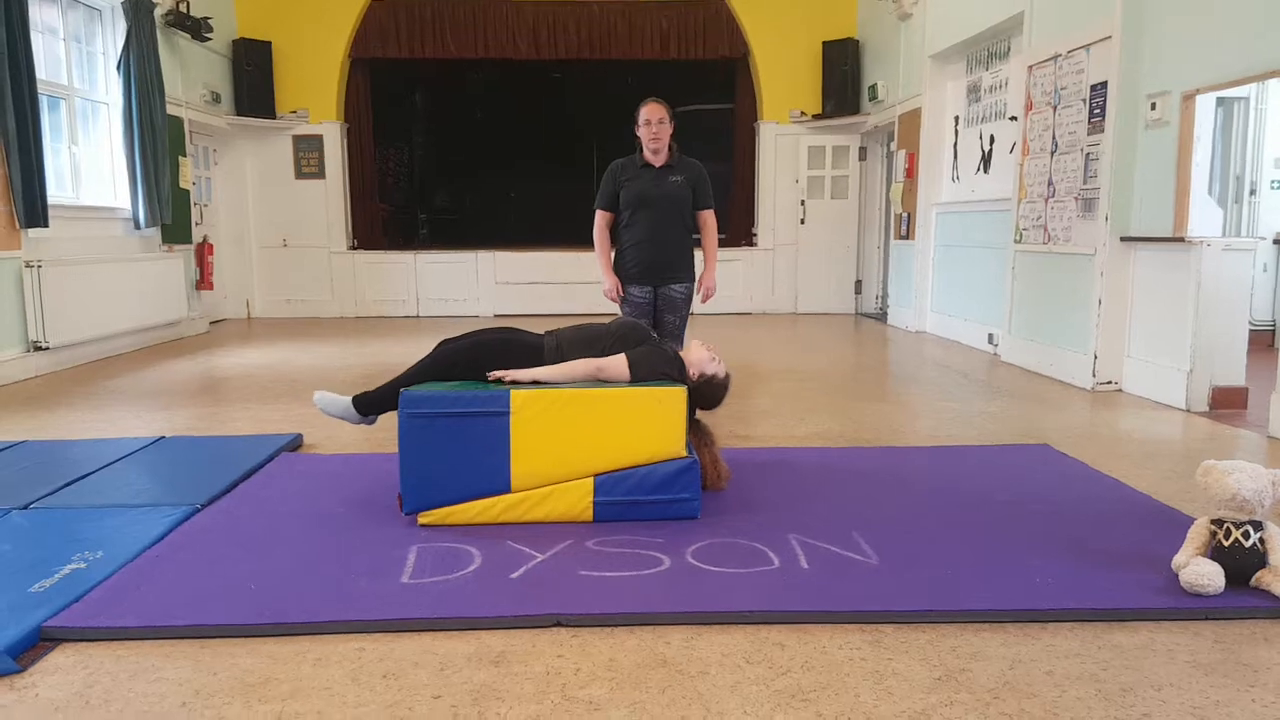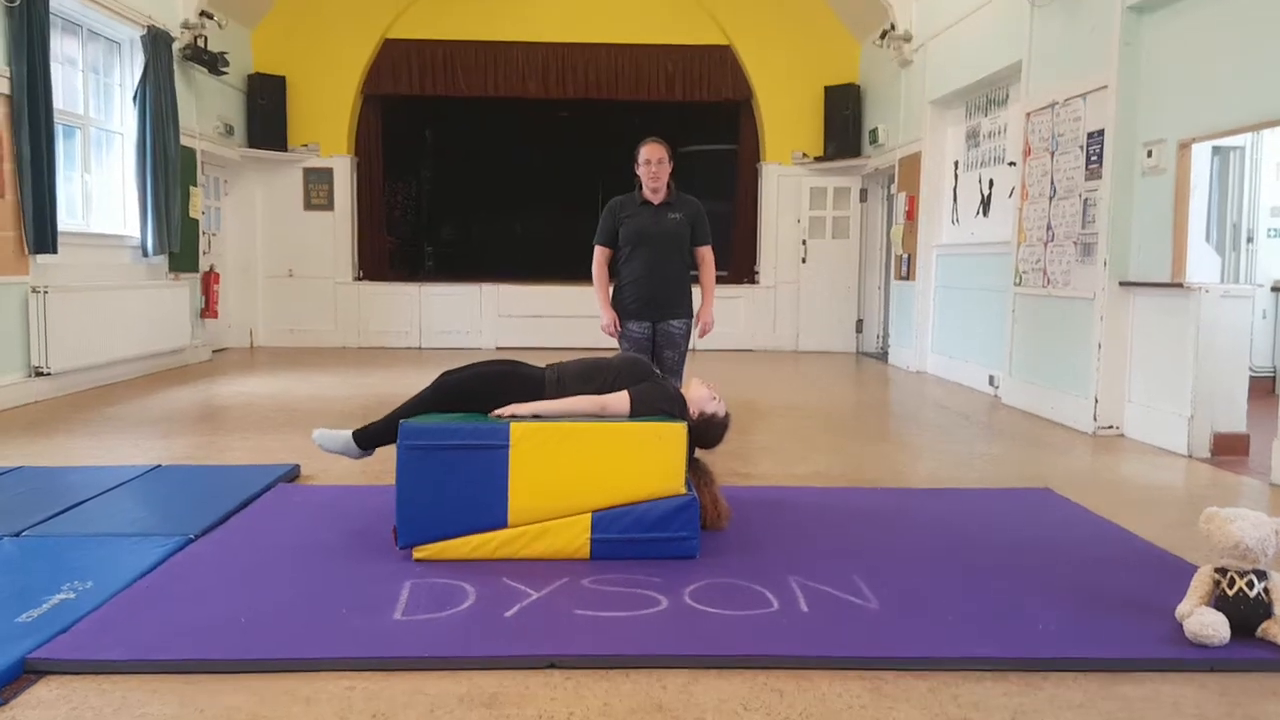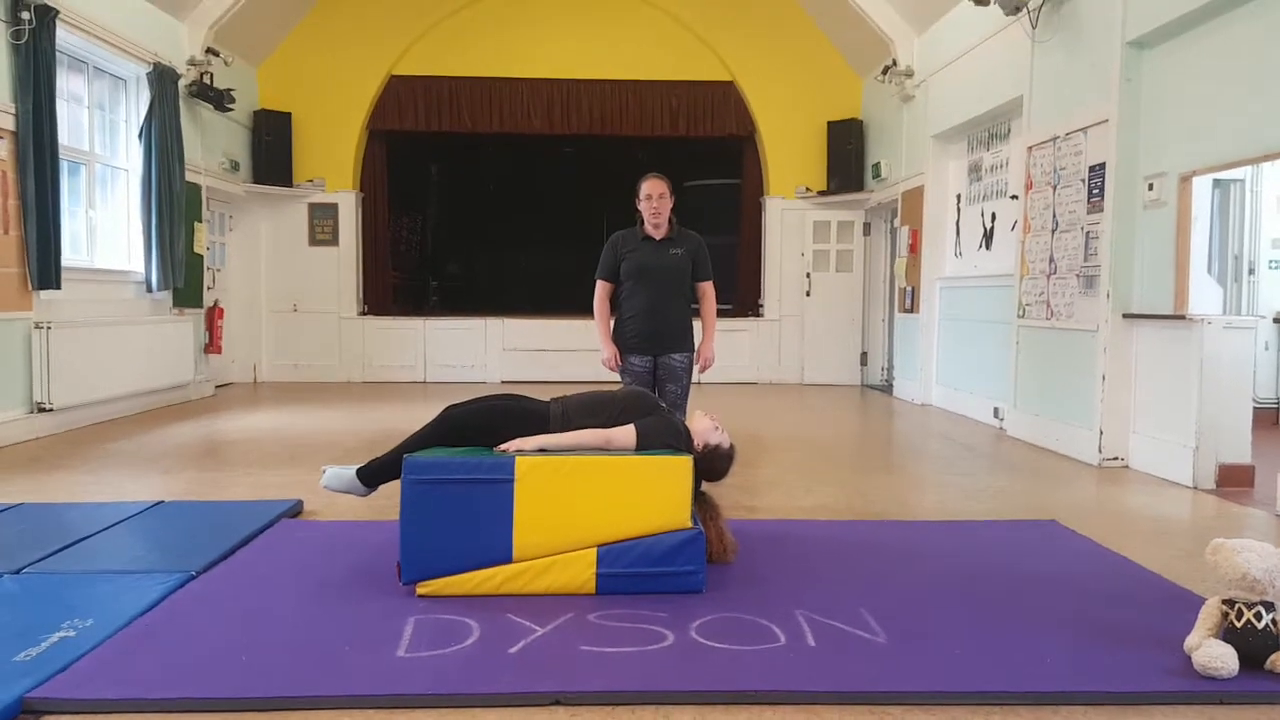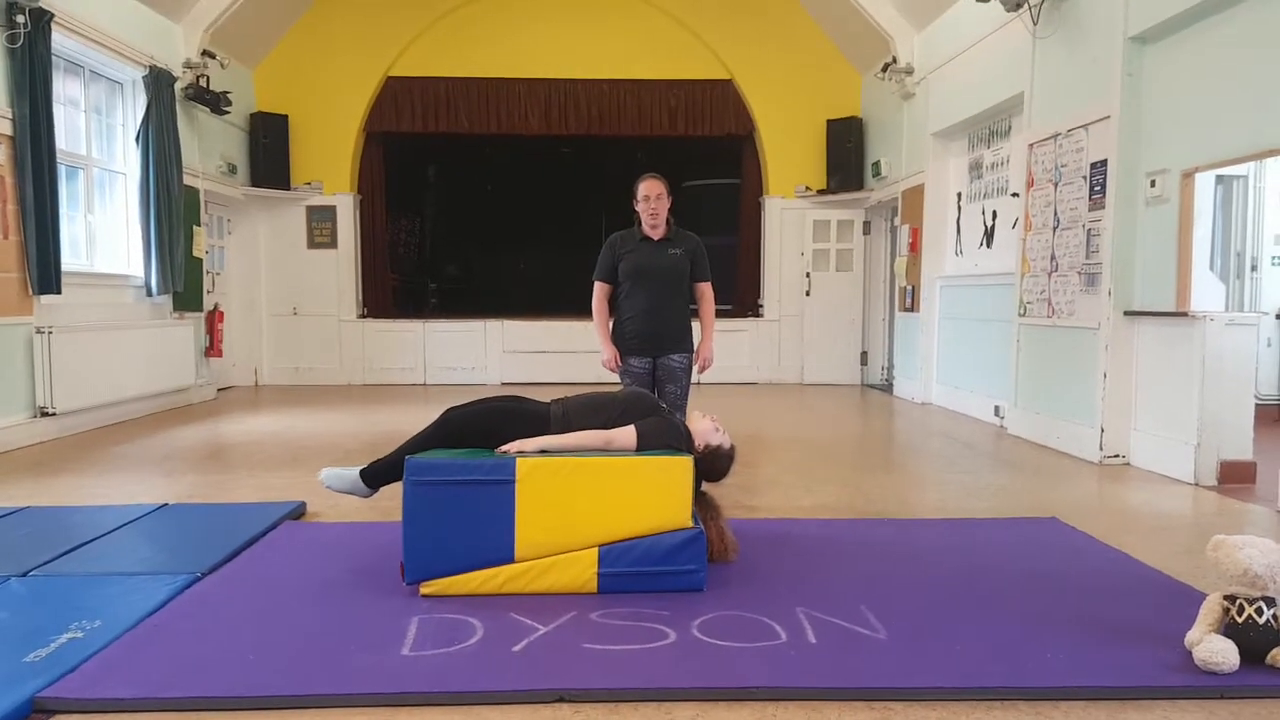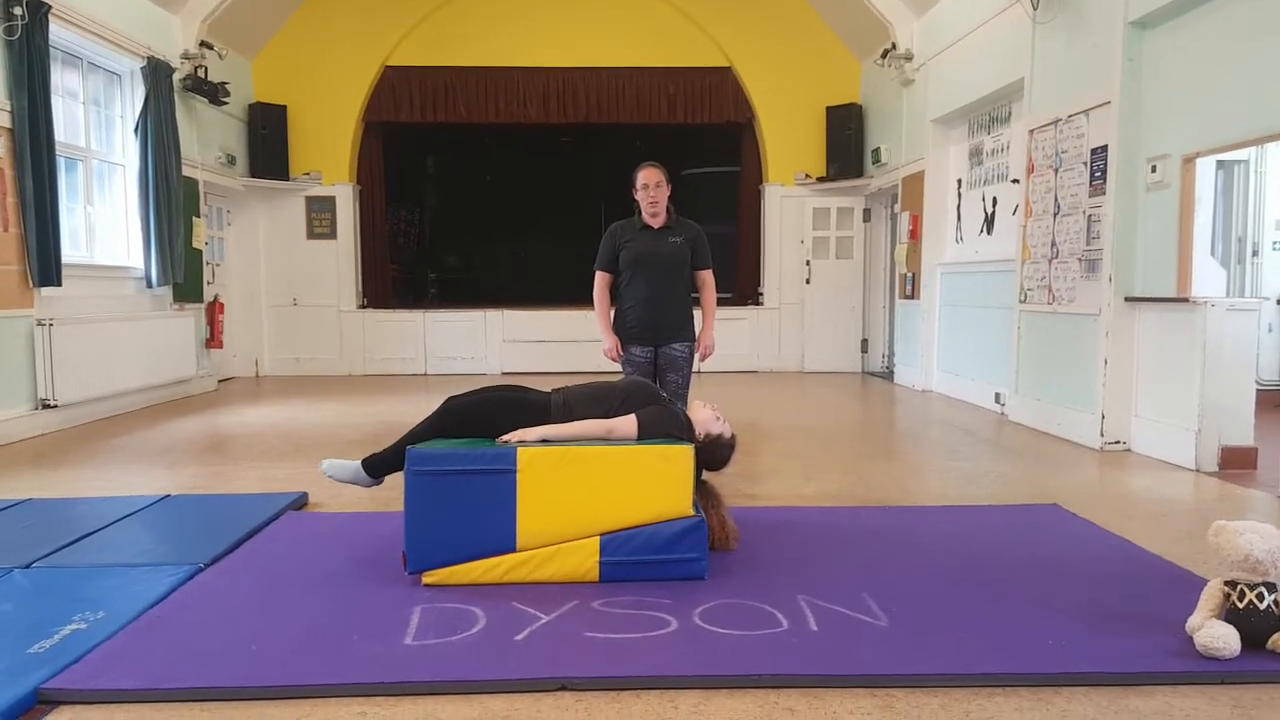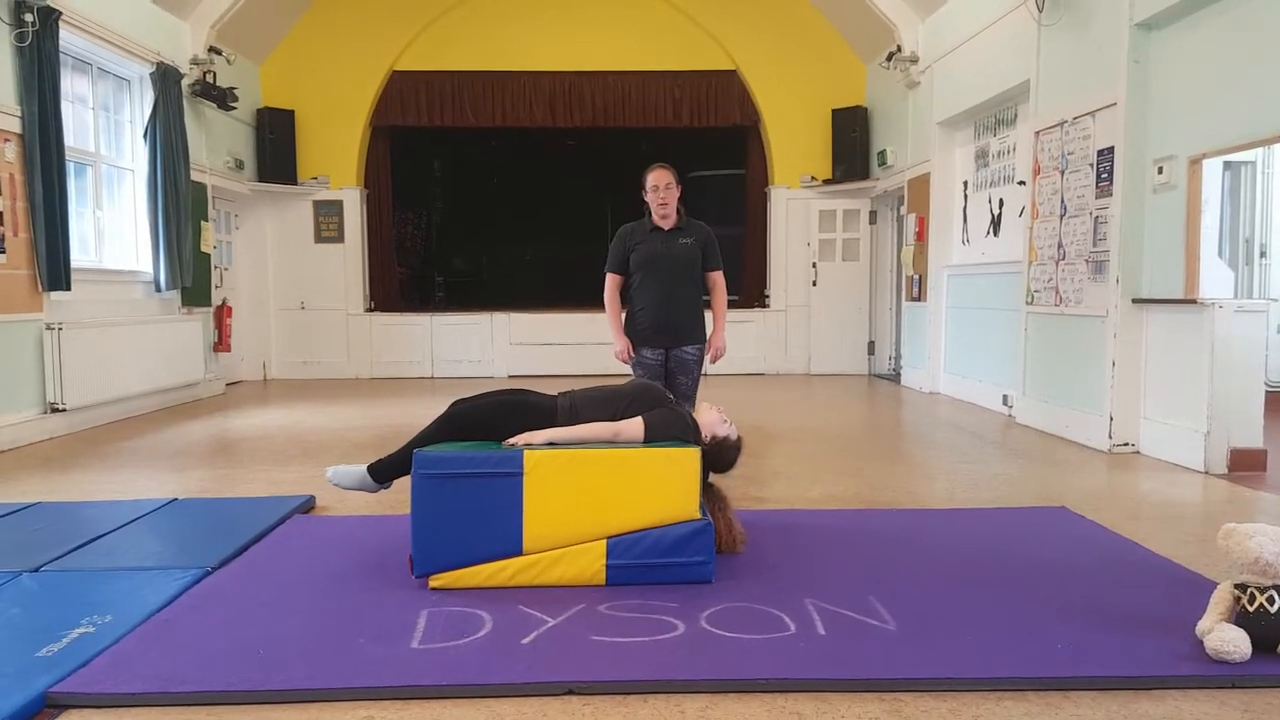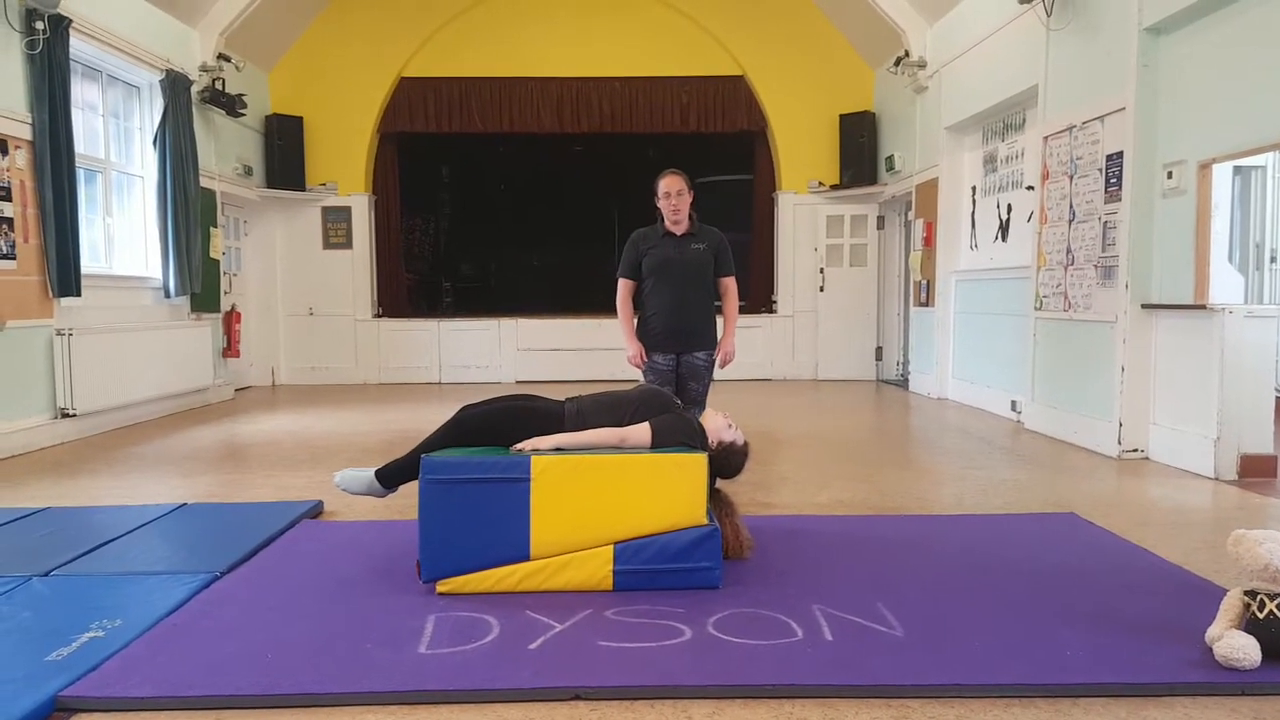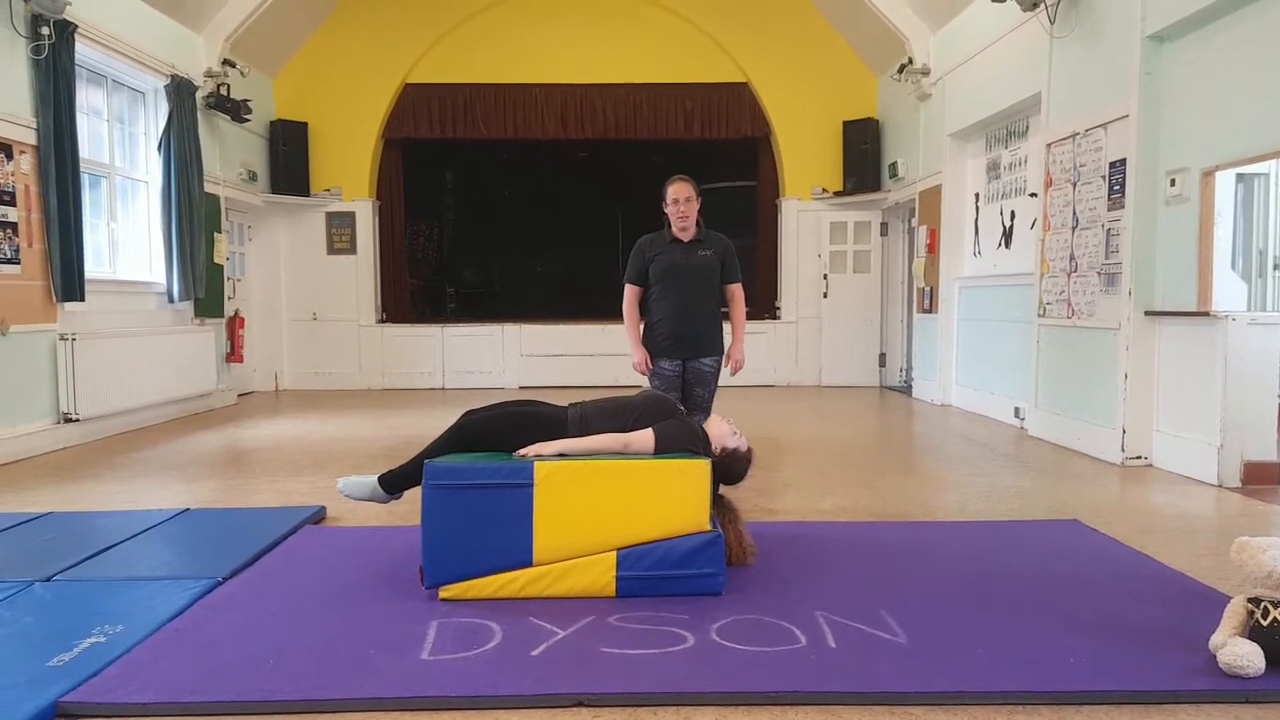
dt=0.5s
person 1, frame 1
left shoulder: (662, 365)
right shoulder: (663, 354)
left elbow: (598, 369)
left wrist: (530, 374)
left hip: (542, 361)
right hip: (544, 346)
left knee: (448, 361)
right knee: (449, 349)
left ankle: (364, 407)
right ankle: (370, 404)
person 1, frame 2
left shoulder: (666, 401)
right shoulder: (664, 389)
left elbow: (600, 405)
left wrist: (531, 408)
left hip: (544, 393)
right hip: (546, 380)
left knee: (448, 391)
right knee: (450, 380)
left ankle: (362, 440)
right ankle: (368, 436)
person 1, frame 3
left shoulder: (670, 434)
right shoulder: (668, 421)
left elbow: (605, 439)
left wrist: (535, 442)
left hip: (547, 428)
right hip: (549, 412)
left knee: (452, 425)
right knee: (454, 415)
left ankle: (365, 478)
right ankle: (369, 473)
person 1, frame 4
left shoulder: (672, 435)
right shoulder: (669, 422)
left elbow: (607, 440)
left wrist: (538, 443)
left hip: (549, 428)
right hip: (550, 414)
left knee: (453, 427)
right knee: (455, 418)
left ankle: (369, 479)
right ankle: (375, 473)
person 1, frame 5
left shoulder: (673, 424)
right shoulder: (669, 411)
left elbow: (607, 429)
left wrist: (539, 432)
left hip: (548, 418)
right hip: (549, 404)
left knee: (452, 417)
right knee: (455, 407)
left ankle: (372, 469)
right ankle: (377, 464)
person 1, frame 6
left shoulder: (679, 427)
right shoulder: (677, 415)
left elbow: (613, 432)
left wrist: (544, 436)
left hip: (554, 420)
right hip: (557, 405)
left knee: (460, 421)
right knee: (461, 411)
left ankle: (377, 475)
right ankle: (383, 471)
person 1, frame 7
left shoulder: (688, 437)
right shoulder: (684, 427)
left elbow: (622, 438)
left wrist: (552, 441)
left hip: (565, 430)
right hip: (564, 415)
left knee: (469, 425)
right knee: (470, 417)
left ankle: (385, 480)
right ankle: (393, 478)
person 1, frame 8
left shoulder: (689, 438)
right shoulder: (687, 426)
left elbow: (624, 443)
left wrist: (555, 447)
left hip: (565, 431)
right hip: (567, 417)
left knee: (470, 432)
right knee: (472, 421)
left ankle: (387, 485)
right ankle: (392, 483)
person 2, frame 1
left shoulder: (692, 170)
right shoulder: (618, 171)
left elbow: (707, 222)
right elbow: (601, 224)
left wrist: (709, 270)
right wrist: (607, 272)
left hip: (677, 278)
right hip: (633, 278)
left knee: (671, 348)
person 2, frame 2
left shoulder: (690, 208)
right shoulder: (618, 208)
left elbow: (704, 258)
right elbow: (600, 260)
left wrist: (707, 305)
right wrist: (605, 307)
left hip: (676, 314)
right hip: (631, 313)
left knee: (671, 383)
person 2, frame 3
left shoulder: (692, 243)
right shoulder: (619, 243)
left elbow: (706, 294)
right elbow: (602, 294)
left wrist: (708, 341)
right wrist: (605, 342)
left hip: (677, 348)
right hip: (632, 348)
person 2, frame 4
left shoulder: (690, 244)
right shoulder: (617, 244)
left elbow: (704, 294)
right elbow: (600, 296)
left wrist: (707, 341)
right wrist: (605, 343)
left hip: (676, 349)
right hip: (632, 349)
person 2, frame 5
left shoulder: (690, 232)
right shoulder: (618, 233)
left elbow: (706, 282)
right elbow: (601, 285)
left wrist: (708, 329)
right wrist: (607, 333)
left hip: (678, 338)
right hip: (633, 338)
left knee: (676, 407)
person 2, frame 6
left shoulder: (701, 233)
right shoulder: (628, 235)
left elbow: (716, 284)
right elbow: (612, 288)
left wrist: (719, 331)
right wrist: (618, 335)
left hip: (689, 340)
right hip: (644, 340)
left knee: (684, 408)
person 2, frame 7
left shoulder: (713, 239)
right shoulder: (641, 240)
left elbow: (728, 289)
right elbow: (624, 293)
left wrist: (728, 336)
right wrist: (630, 339)
left hip: (700, 345)
right hip: (655, 345)
left knee: (693, 414)
person 2, frame 8
left shoulder: (720, 245)
right shoulder: (647, 246)
left elbow: (735, 296)
right elbow: (631, 299)
left wrist: (738, 343)
right wrist: (636, 346)
left hip: (706, 351)
right hip: (662, 351)
left knee: (699, 419)
